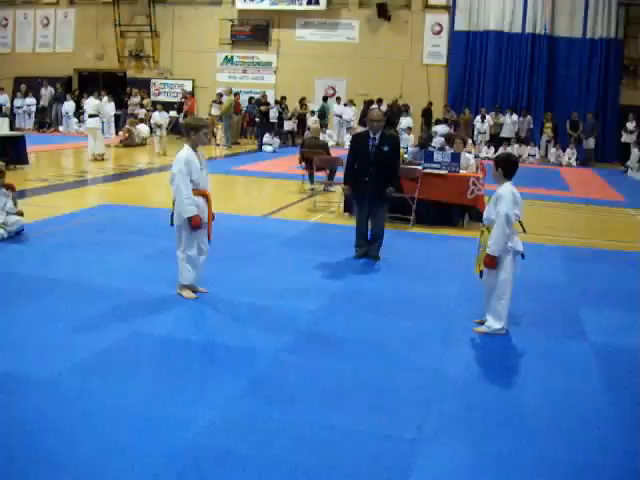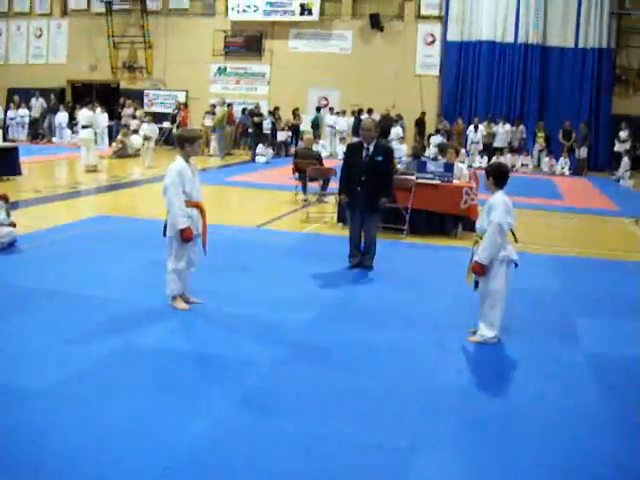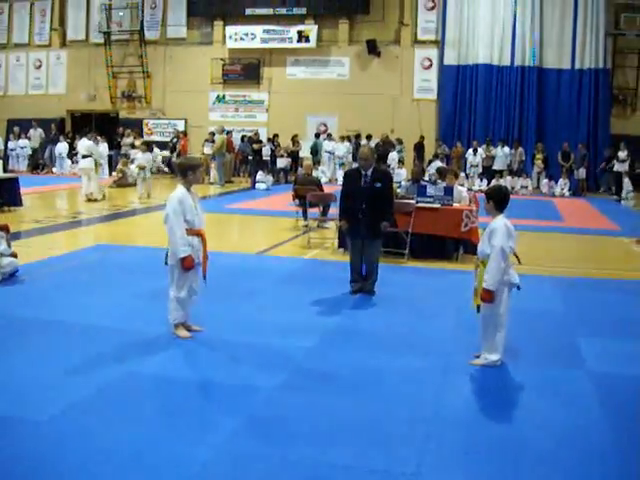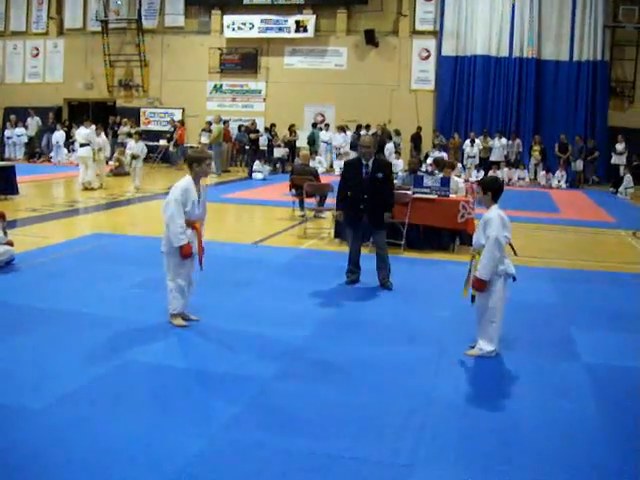
dt=0.4s
person 1, frame 1
left shoulder: (200, 156)
right shoulder: (183, 158)
right elbow: (182, 190)
left wrist: (208, 210)
right wrist: (192, 214)
left hip: (200, 208)
right hip: (188, 211)
left knee: (200, 248)
right knee: (187, 249)
left ankle: (190, 282)
right ankle: (183, 285)
person 1, frame 2
left shoulder: (192, 167)
right shoulder: (175, 169)
right elbow: (174, 201)
left wrist: (198, 221)
right wrist: (183, 226)
left hip: (193, 219)
right hip: (181, 221)
left knee: (189, 260)
right knee: (177, 260)
left ankle: (183, 292)
right ankle: (175, 296)
person 1, frame 3
left shoulder: (192, 195)
right shoulder: (177, 198)
right elbow: (176, 230)
left wrist: (202, 250)
right wrist: (184, 254)
left hip: (195, 247)
right hip: (183, 249)
left knee: (191, 288)
right knee: (179, 288)
left ankle: (185, 321)
right ankle: (177, 324)
person 1, frame 4
left shoulder: (201, 188)
right shoulder: (182, 187)
right elbow: (173, 217)
left wrist: (197, 241)
right wrist: (182, 242)
left hip: (192, 236)
right hip: (177, 239)
left knee: (187, 278)
right knee: (176, 277)
left ankle: (180, 310)
right ankle: (175, 313)
person 2, frame 1
left shoulder: (505, 193)
right shoulder: (506, 191)
left elbow: (502, 224)
left wrist: (492, 251)
right wrist: (490, 248)
left hip: (501, 247)
right hip: (499, 244)
left knee: (499, 285)
right knee: (493, 284)
left ankle: (496, 324)
right ankle: (492, 318)
person 2, frame 2
left shoulder: (497, 202)
right shoulder: (498, 200)
left elbow: (494, 233)
left wrist: (481, 259)
right wrist: (481, 256)
left hip: (494, 255)
right hip: (492, 254)
left knee: (492, 294)
right knee: (487, 293)
left ankle: (488, 333)
right ankle: (485, 327)
person 2, frame 3
left shoulder: (499, 226)
right shoulder: (498, 224)
left elbow: (498, 258)
left wrist: (489, 286)
left hip: (496, 280)
right hip: (493, 277)
left knee: (494, 318)
right knee: (489, 317)
left ankle: (491, 356)
right ankle: (489, 351)
person 2, frame 4
left shoulder: (493, 217)
right shoulder: (492, 214)
left elbow: (492, 249)
left wrist: (481, 275)
right wrist: (480, 272)
left hip: (492, 270)
right hip: (491, 268)
left knee: (489, 309)
right knee: (484, 308)
left ankle: (486, 347)
right ankle: (484, 342)
person 3, frame 1
left shoulder: (392, 140)
right shoulder: (357, 138)
left elbow: (395, 164)
right elbow: (350, 161)
left wrist: (392, 184)
right wrist: (347, 182)
left hip: (381, 187)
right hip: (360, 186)
left knee: (378, 222)
right knee: (361, 220)
left ankle: (374, 250)
right ankle: (361, 248)
person 3, frame 2
left shoulder: (386, 151)
right shoulder: (351, 148)
left elbow: (389, 175)
right elbow: (345, 171)
left wrist: (386, 195)
right wrist: (343, 192)
left hip: (373, 198)
right hip: (354, 196)
left knee: (370, 233)
right knee: (354, 231)
left ankle: (367, 260)
right ankle: (355, 259)
person 3, frame 3
left shoulder: (384, 175)
right shoulder: (349, 175)
left elbow: (388, 199)
right elbow: (344, 198)
left wrist: (387, 219)
right wrist: (343, 218)
left hip: (374, 223)
right hip: (354, 222)
left knee: (372, 258)
right knee: (355, 256)
left ankle: (369, 286)
right ankle: (356, 284)
person 3, frame 4
left shoulder: (384, 165)
right shoulder: (350, 164)
left elbow: (389, 189)
right elbow: (343, 187)
left wrist: (388, 210)
right wrist: (340, 208)
left hip: (377, 213)
right hip: (355, 212)
left knee: (381, 247)
right knee: (354, 247)
left ankle: (384, 279)
right ankle: (353, 275)
